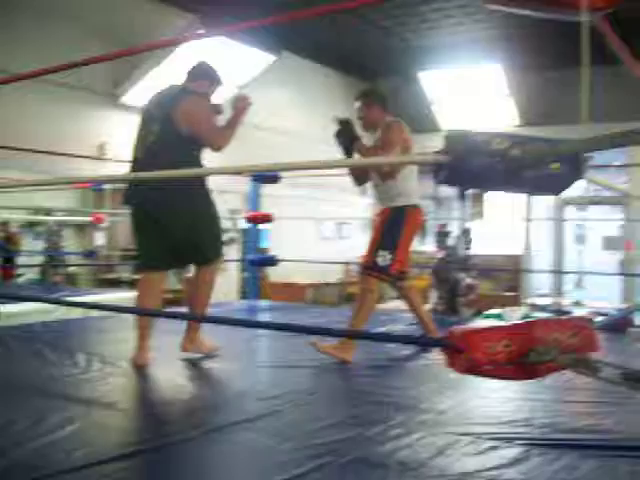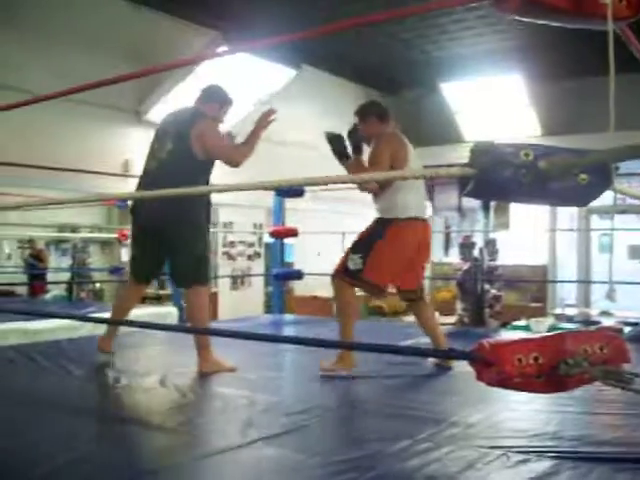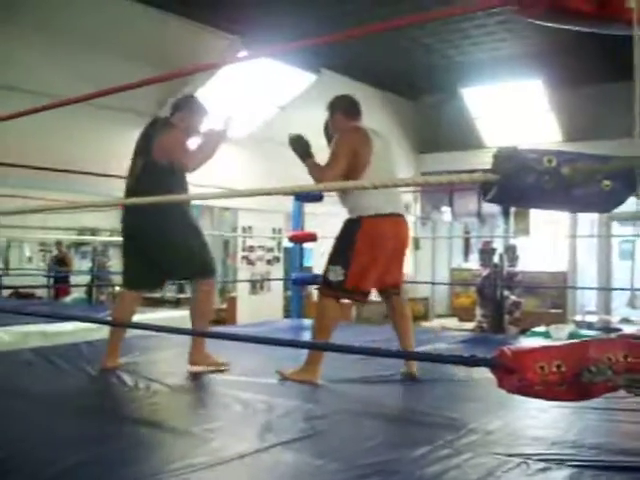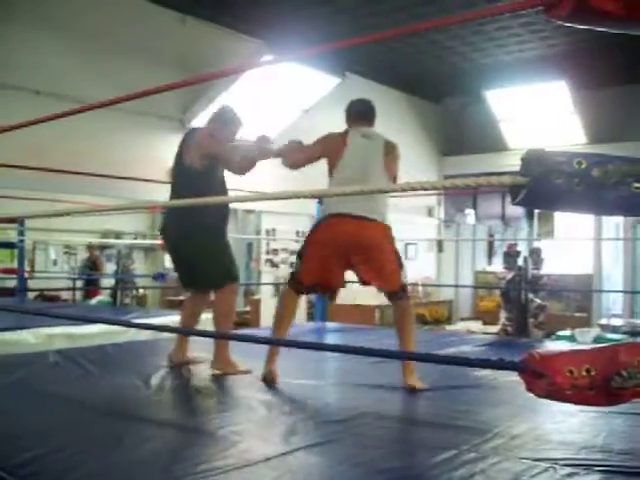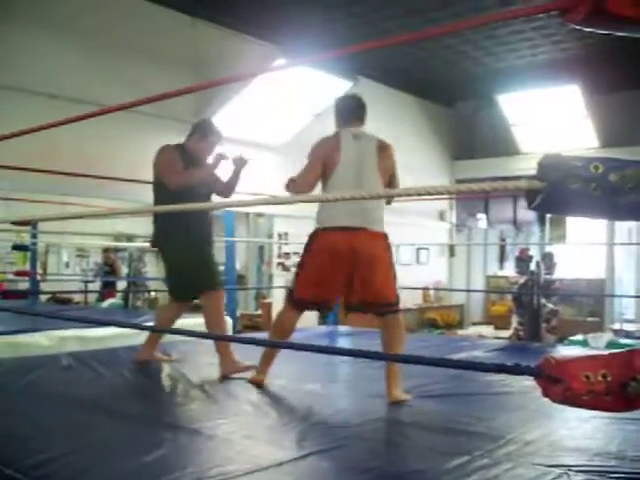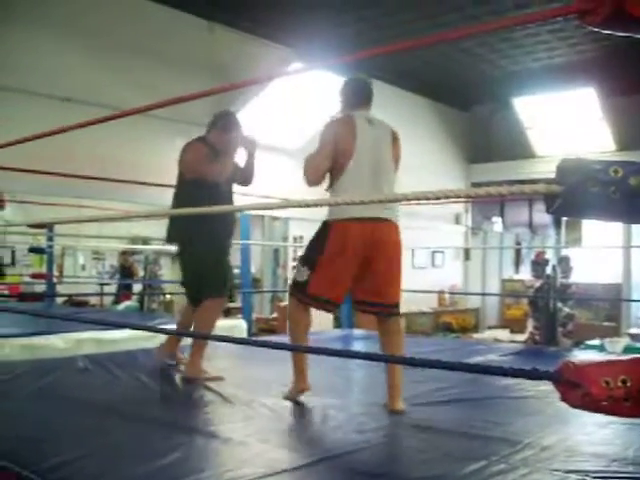
dt=0.5s
person 1, frame 1
left shoulder: (395, 128)
right shoulder: (381, 136)
left elbow: (387, 164)
right elbow: (360, 179)
left wrist: (356, 144)
right wrist: (349, 150)
left hip: (401, 211)
right hip: (392, 212)
left knee: (371, 274)
right knee: (398, 278)
left ankle: (347, 345)
right ankle: (432, 332)
person 1, frame 2
left shoulder: (386, 140)
right shoulder: (399, 143)
left elbow: (370, 184)
right elbow: (376, 183)
left wrist: (345, 157)
right wrist: (355, 155)
left hip: (396, 224)
right hip: (418, 225)
left knee: (344, 279)
right knee: (414, 295)
left ankle: (346, 357)
right ankle: (444, 353)
person 1, frame 3
left shoulder: (348, 137)
right shoulder: (379, 139)
left elbow: (327, 178)
left wrist: (306, 156)
left hip: (369, 223)
right hip: (396, 223)
left knee: (330, 292)
right knee: (393, 294)
left ankle: (311, 368)
right ankle: (411, 363)
person 1, frame 4
left shoulder: (335, 141)
right shoulder: (390, 148)
left elbow: (292, 161)
left wrist: (289, 147)
left hip: (334, 225)
right hip: (373, 227)
left knee: (294, 287)
right knee: (400, 298)
left ankle: (272, 361)
right ankle: (409, 373)
person 1, frame 5
left shoulder: (326, 146)
right shoulder: (384, 150)
left elbow: (301, 189)
left wrist: (292, 182)
left hip: (331, 234)
right hip: (372, 236)
left knee: (295, 304)
right knee: (389, 311)
left ankle: (263, 369)
right ankle: (394, 387)
person 1, frame 6
left shoulder: (337, 127)
right shoulder: (392, 136)
left elbow: (314, 178)
left wrist: (313, 157)
left hip: (345, 224)
right hip: (386, 227)
left knee: (301, 296)
right knee: (388, 313)
left ankle: (300, 378)
right ankle: (396, 396)
person 2, frame 1
left shoulder: (159, 100)
right shoulder: (193, 103)
right elbow: (216, 141)
left wrist: (208, 116)
right wrist: (238, 114)
left hip: (145, 193)
right hip: (182, 194)
left knee: (152, 269)
right knee: (207, 260)
left ankle: (142, 347)
right ankle: (192, 335)
person 2, frame 2
left shoulder: (171, 119)
right shoulder: (205, 126)
right elbow: (235, 158)
left wrist: (220, 139)
right wrist: (258, 129)
left hip: (148, 207)
right hip: (183, 213)
left knee: (139, 278)
right knee: (197, 284)
left ankle: (108, 338)
right ankle: (206, 358)
person 2, frame 3
left shoulder: (155, 130)
right shoulder: (171, 134)
right elbow: (188, 163)
left wrist: (206, 141)
right wrist: (215, 141)
left hip: (138, 220)
right hip: (168, 221)
left knee: (133, 288)
right knee: (204, 278)
left ankle: (111, 355)
right ankle: (198, 353)
person 2, frame 4
left shoulder: (208, 147)
right shoulder: (199, 139)
left elbow: (238, 166)
right elbow: (235, 152)
left wrist: (256, 150)
right wrist: (261, 148)
left hip: (182, 227)
right hip: (197, 227)
left knee: (201, 288)
right knee: (227, 284)
left ankle: (180, 351)
right ankle: (222, 358)
person 2, frame 5
left shoulder: (202, 166)
right shoulder: (169, 154)
left elbow: (225, 191)
right elbow: (174, 182)
left wrist: (237, 170)
right wrist: (210, 168)
left hip: (194, 237)
right hip: (176, 237)
left knee: (182, 297)
right knee: (212, 292)
left ankle: (148, 349)
right ankle: (227, 360)
person 2, frame 6
left shoulder: (219, 155)
right shoulder: (196, 149)
left elbow: (245, 180)
right elbow: (216, 175)
left wrist: (250, 154)
right wrist: (233, 150)
left hip: (212, 235)
right hip: (198, 235)
left knee: (200, 297)
right knee: (216, 295)
left ankle: (171, 345)
right ankle: (194, 364)
